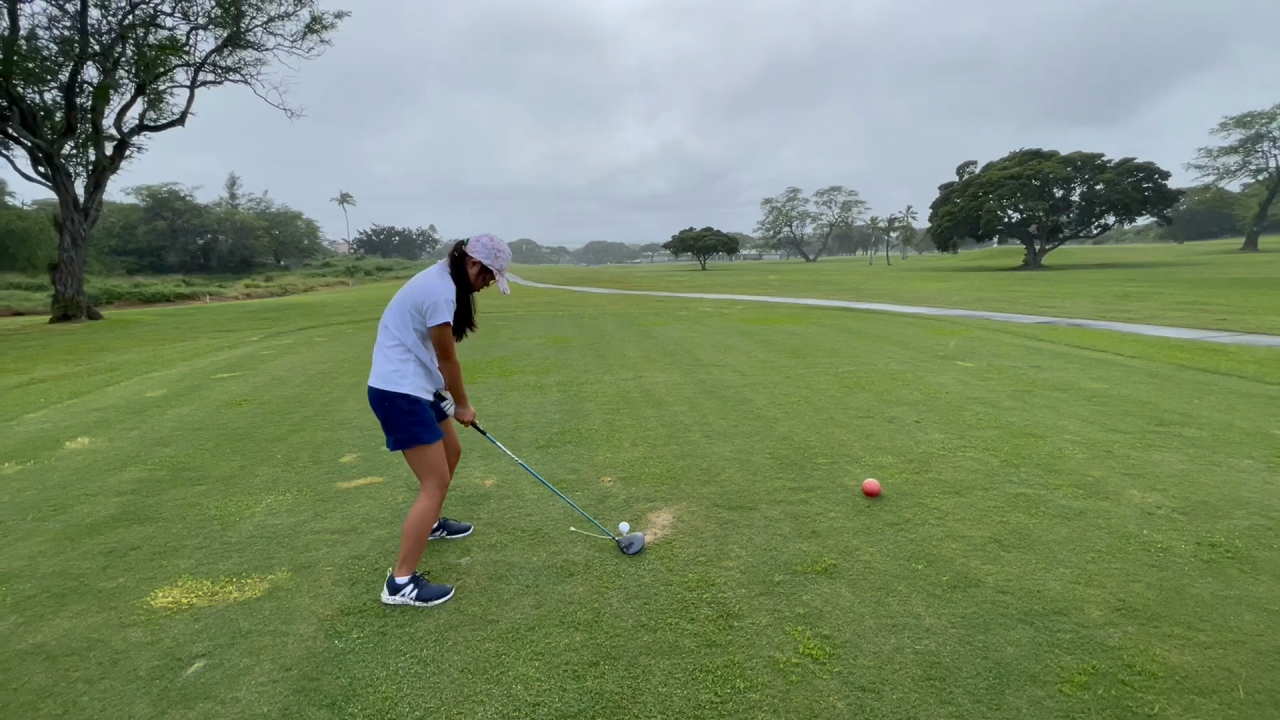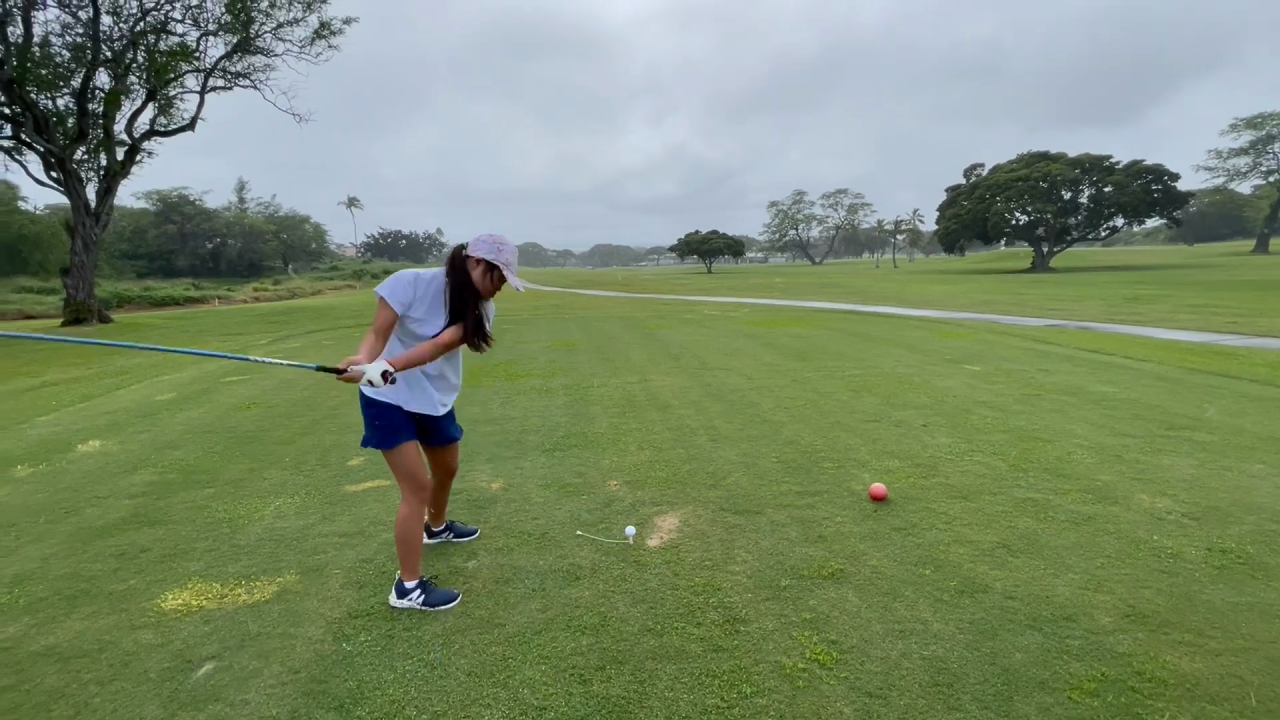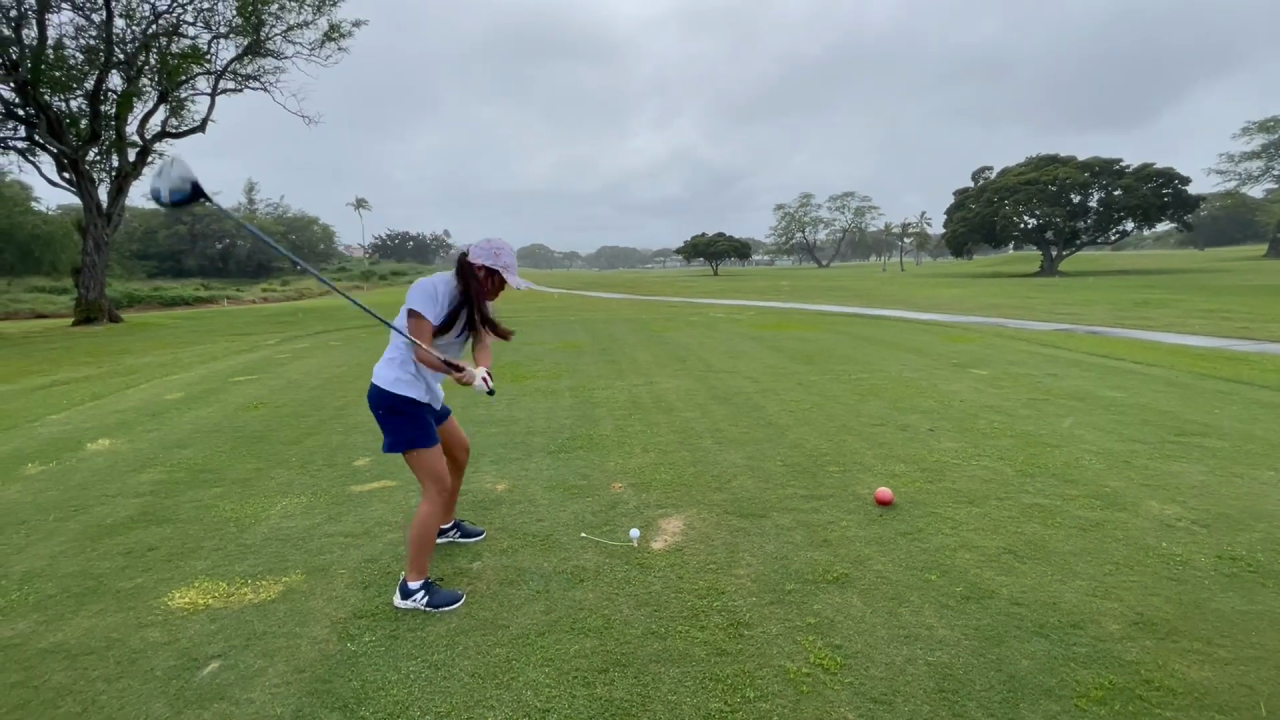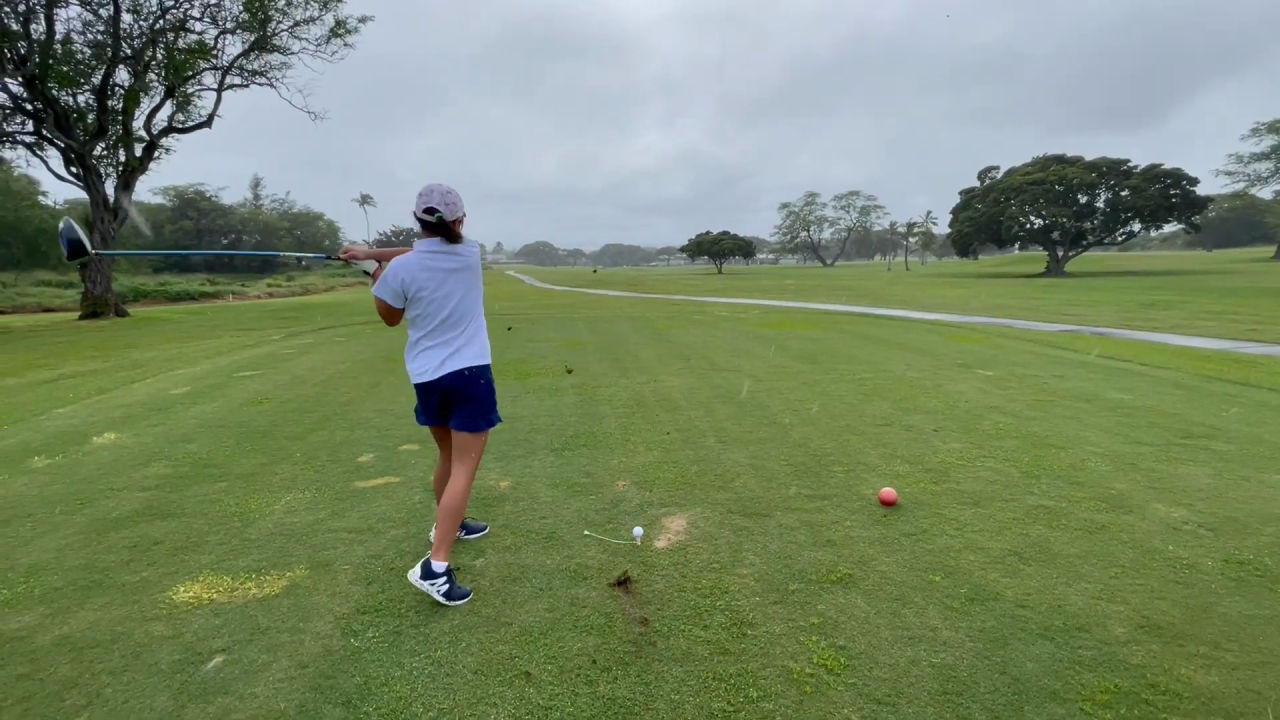
dt=0.7s
person 1, frame 1
left shoulder: (444, 280)
right shoulder: (440, 292)
left elbow: (440, 352)
right elbow: (447, 357)
left wrist: (449, 394)
right wrist: (463, 404)
left hip: (416, 387)
right hip: (399, 393)
left knee: (450, 452)
right knee: (435, 482)
left ankle: (432, 523)
right ankle: (401, 582)
person 1, frame 2
left shoulder: (481, 309)
right shoulder: (411, 282)
left elbow: (439, 345)
right elbow: (379, 332)
left wrist: (387, 369)
right wrist: (364, 361)
left hip: (436, 402)
right hip: (385, 399)
left knee: (446, 470)
right knee: (416, 488)
left ankle: (435, 527)
right ankle: (409, 587)
person 1, frame 3
left shoulder: (478, 307)
right shoulder: (430, 289)
left elbow: (482, 346)
right elbow: (420, 350)
left wrist: (478, 372)
right wrist: (454, 373)
left hip: (425, 394)
right hip: (396, 395)
left knee: (459, 454)
right knee: (438, 487)
left ankle: (444, 526)
right ankle: (413, 587)
person 1, frame 4
left shoulder: (399, 271)
right shoulder: (471, 254)
left elbow: (390, 318)
right wrist: (372, 253)
left hip: (426, 377)
right hip: (470, 373)
left knee: (449, 455)
right knee: (464, 470)
left ankle: (448, 523)
right ankle: (434, 566)
